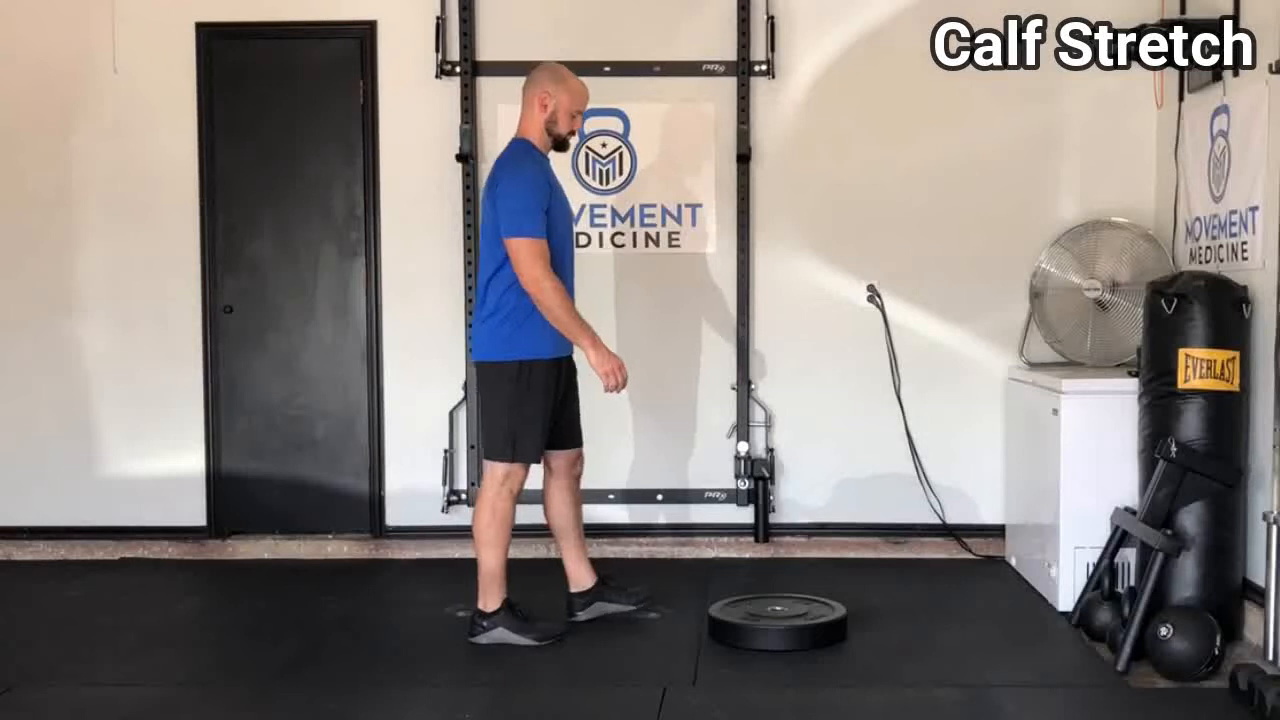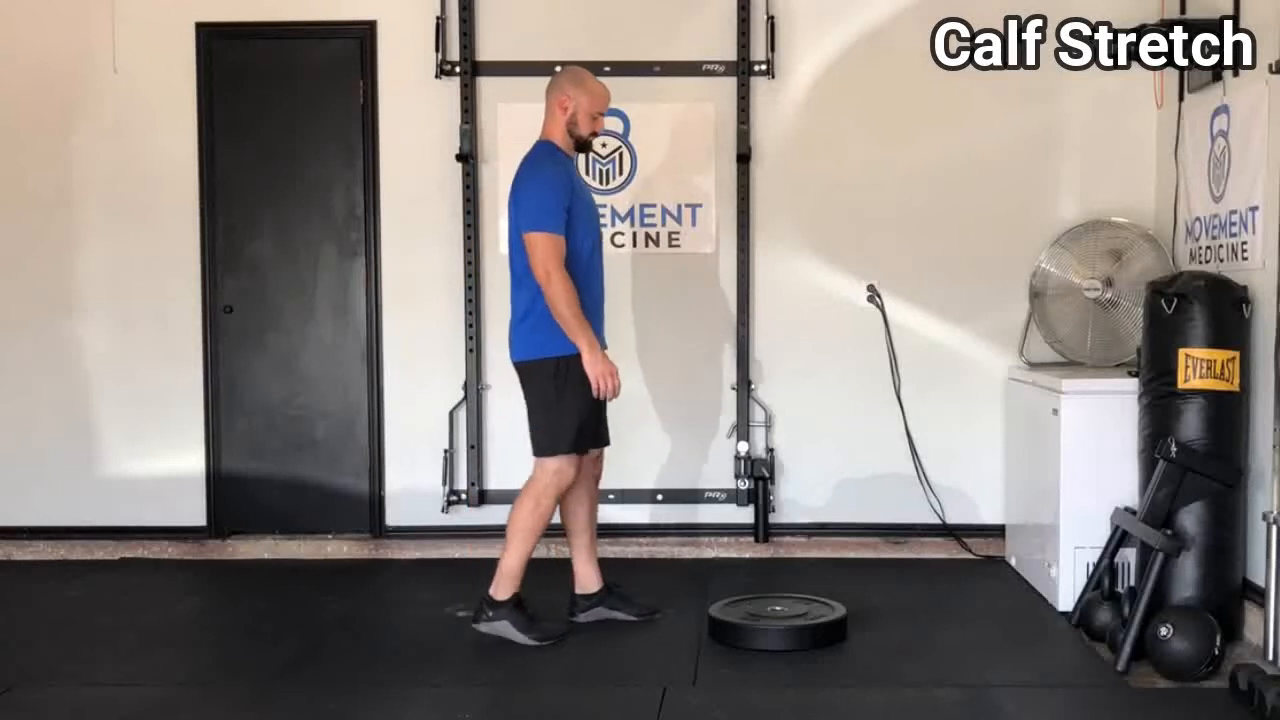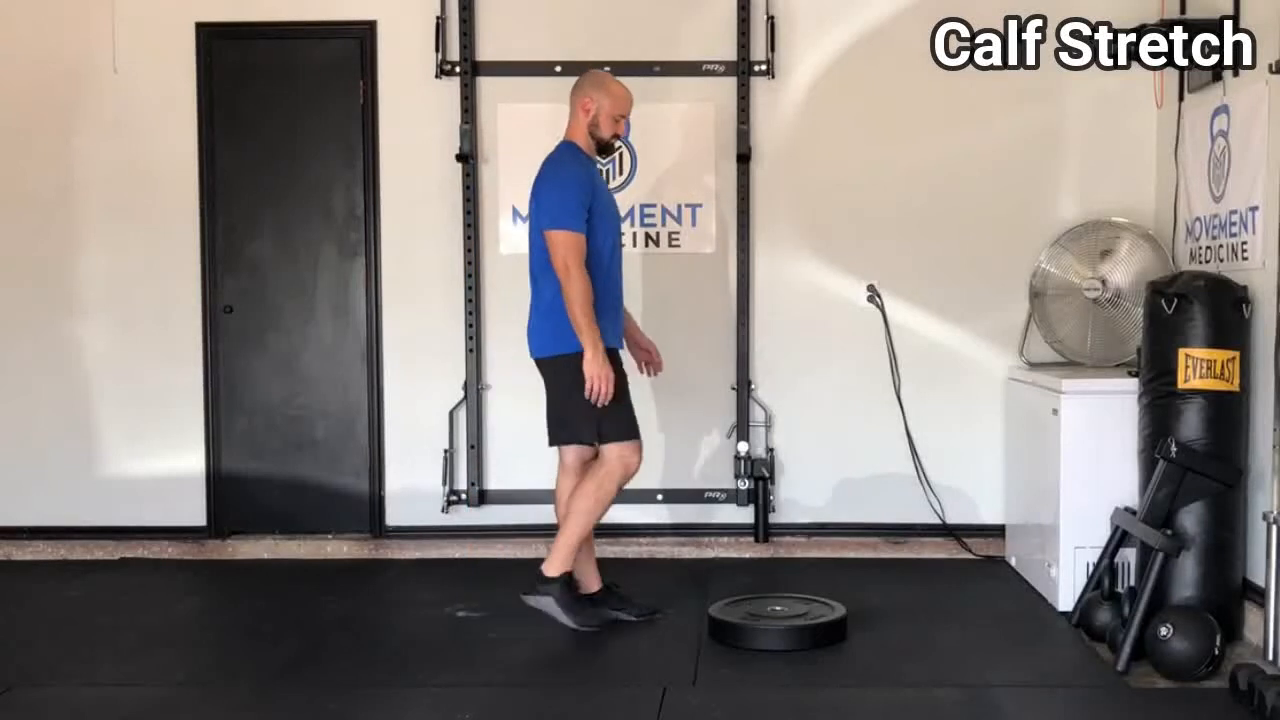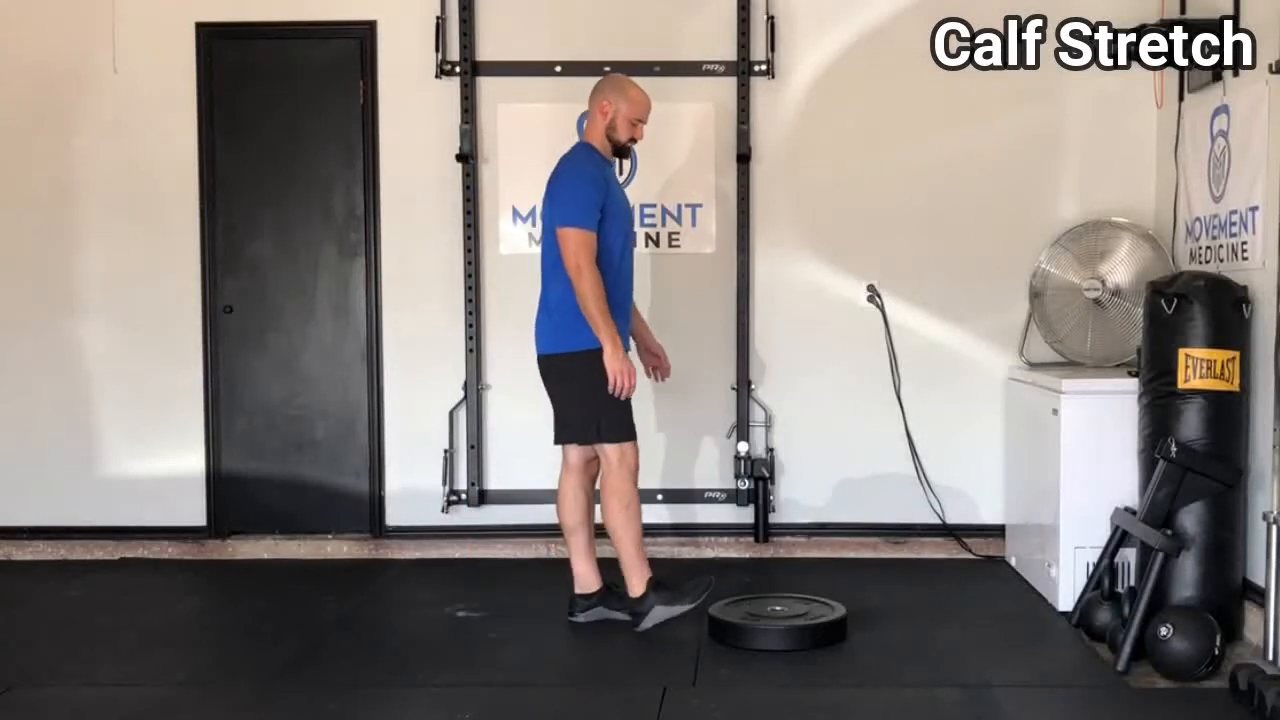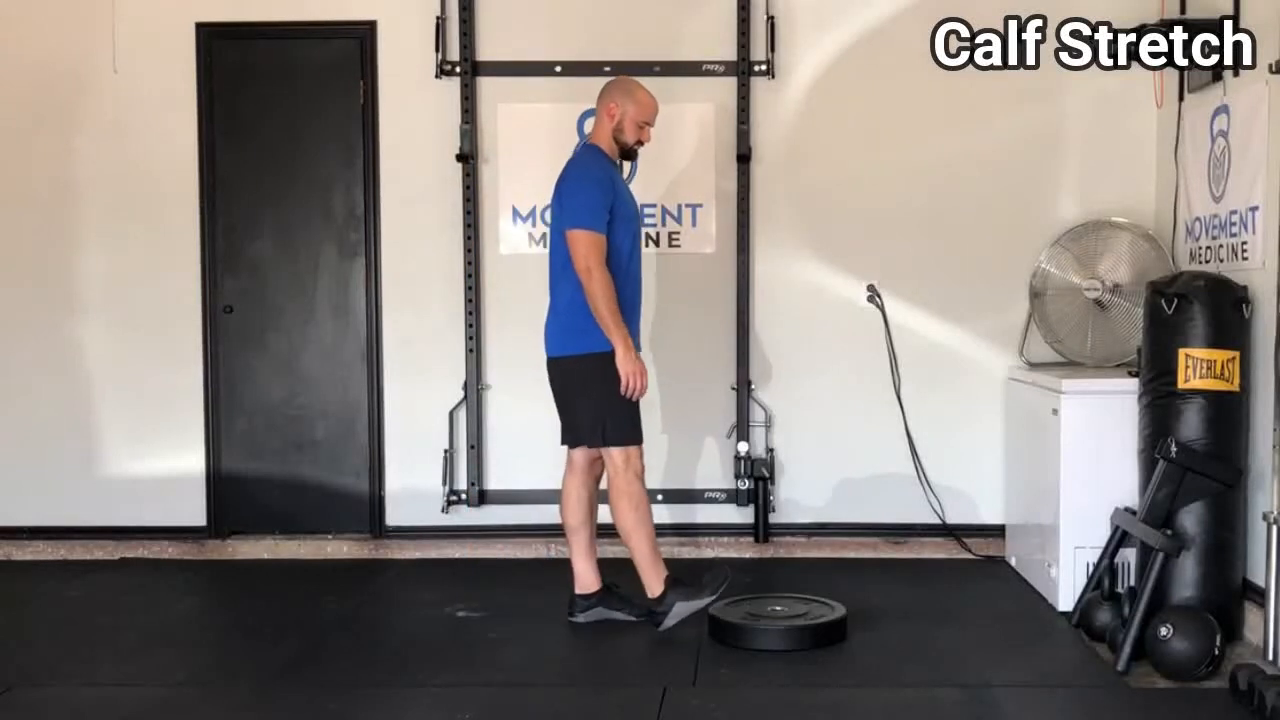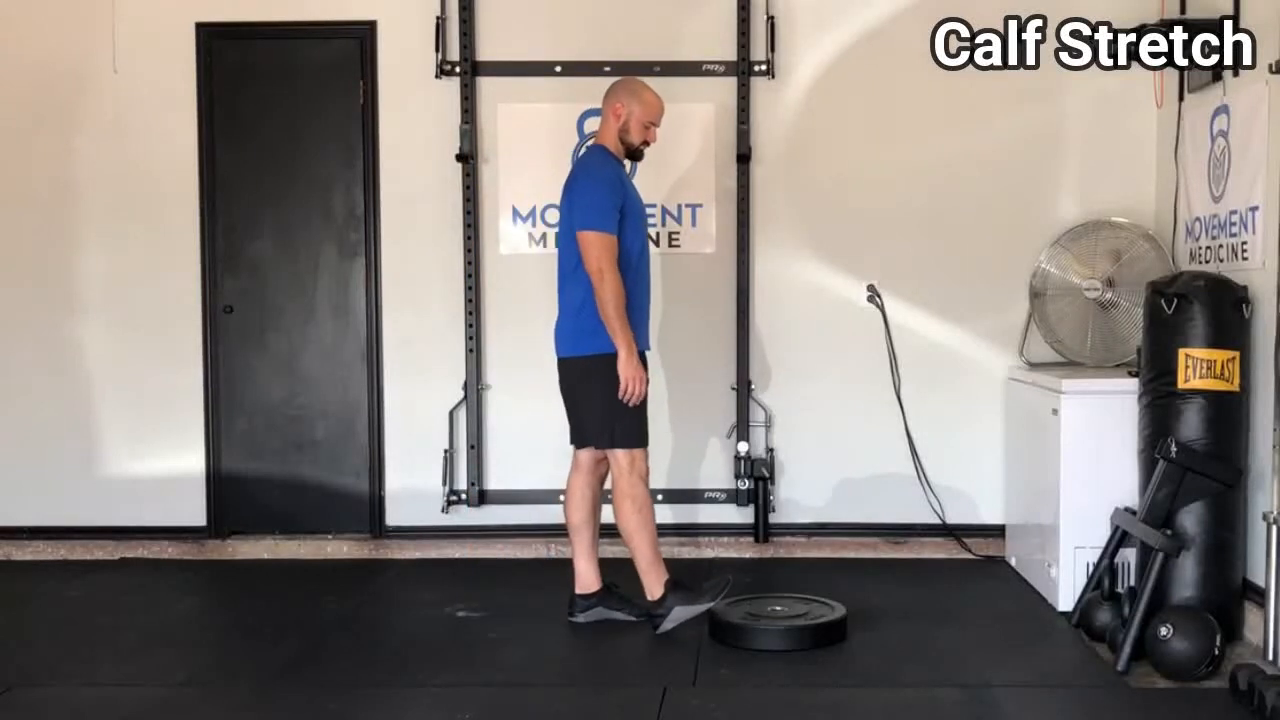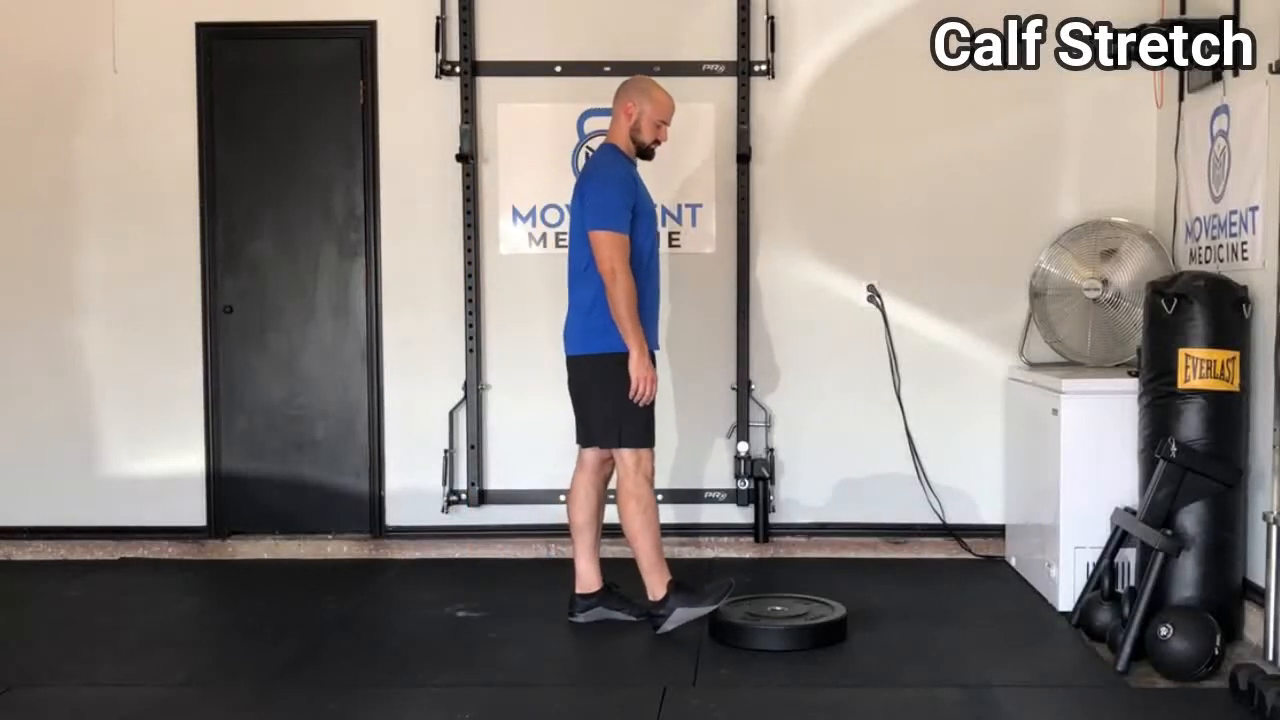
dt=0.2s
person 1, frame 1
left shoulder: (533, 168)
right shoulder: (521, 172)
right elbow: (534, 276)
right wrist: (593, 345)
left hip: (543, 351)
right hip: (517, 353)
left knee: (566, 464)
right knee: (506, 476)
left ankle: (584, 588)
right ankle: (491, 612)
person 1, frame 2
left shoulder: (561, 170)
right shoulder: (544, 173)
right elbow: (549, 273)
left wrist: (589, 348)
right wrist: (593, 350)
left hip: (570, 349)
right hip: (554, 351)
left knee: (587, 466)
right knee: (558, 472)
left ankle: (590, 591)
right ankle: (499, 600)
person 1, frame 3
left shoulder: (583, 172)
right shoulder: (566, 173)
right elbow: (569, 270)
left wrist: (633, 335)
right wrist: (594, 351)
left hip: (581, 345)
right hip: (573, 347)
left knee: (580, 461)
right knee: (622, 456)
left ankle: (589, 588)
right ankle: (553, 574)
person 1, frame 4
left shoulder: (598, 173)
right shoulder: (579, 172)
right elbow: (579, 268)
left wrist: (643, 336)
right wrist: (613, 347)
left hip: (580, 344)
right hip: (578, 345)
left knee: (581, 461)
right knee: (618, 459)
left ankle: (588, 591)
right ankle: (641, 592)
person 1, frame 5
left shoulder: (603, 174)
right shoulder: (588, 174)
right elbow: (589, 269)
left wrist: (622, 345)
right wrist: (625, 346)
left hip: (587, 347)
right hip: (591, 349)
left knee: (585, 462)
right knee: (625, 465)
left ankle: (587, 591)
right ankle: (661, 592)
person 1, frame 6
left shoulder: (606, 173)
right shoulder: (598, 174)
right elbow: (601, 270)
left wrist: (623, 348)
right wrist: (627, 351)
left hip: (594, 348)
right hip: (602, 349)
left knee: (590, 462)
right knee: (629, 467)
left ankle: (588, 591)
right ankle: (661, 595)
person 1, frame 7
left shoulder: (614, 172)
right shoulder: (610, 175)
right elbow: (614, 271)
left wrist: (632, 348)
right wrist: (638, 351)
left hip: (600, 347)
right hip: (611, 348)
left knee: (595, 462)
right knee: (635, 467)
left ankle: (588, 591)
right ankle: (664, 596)
